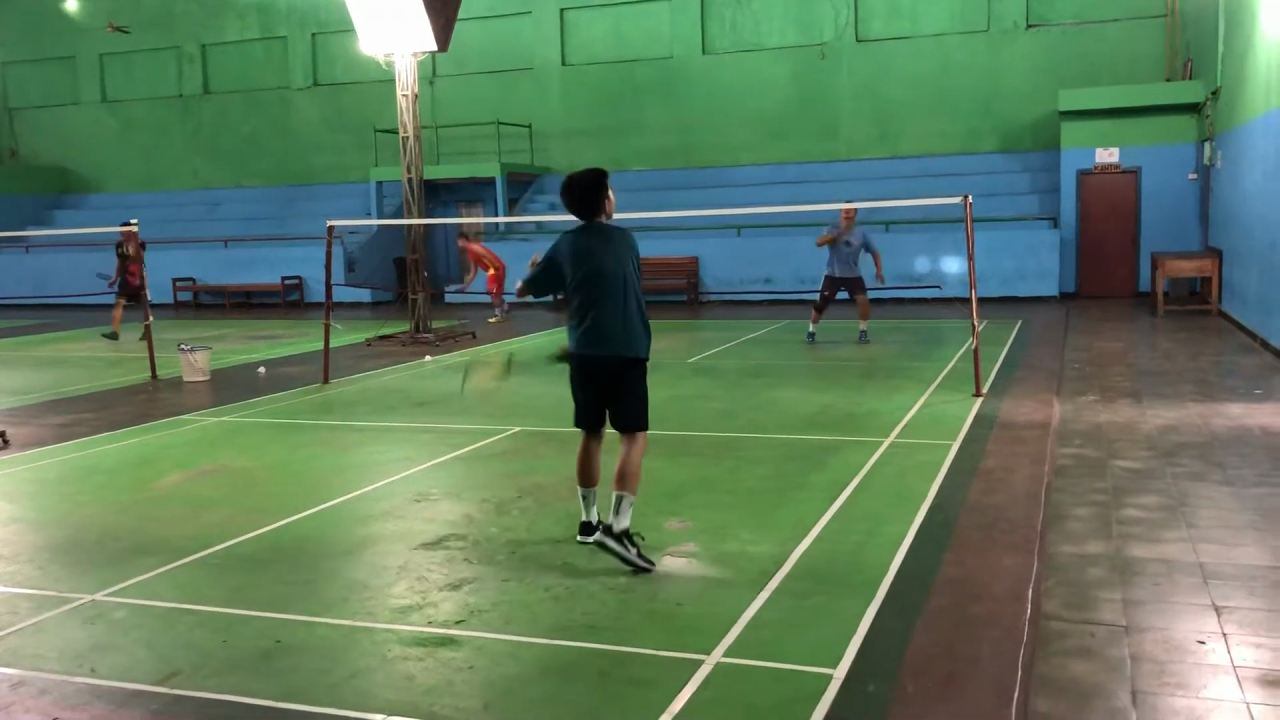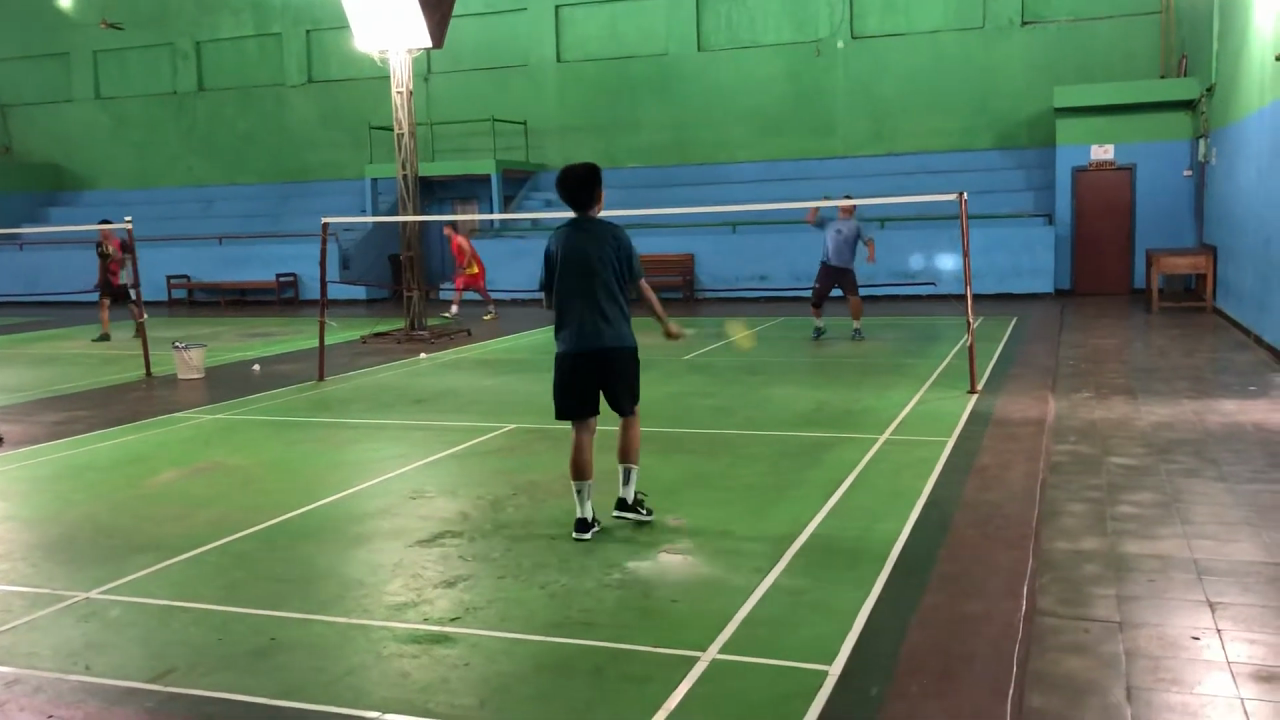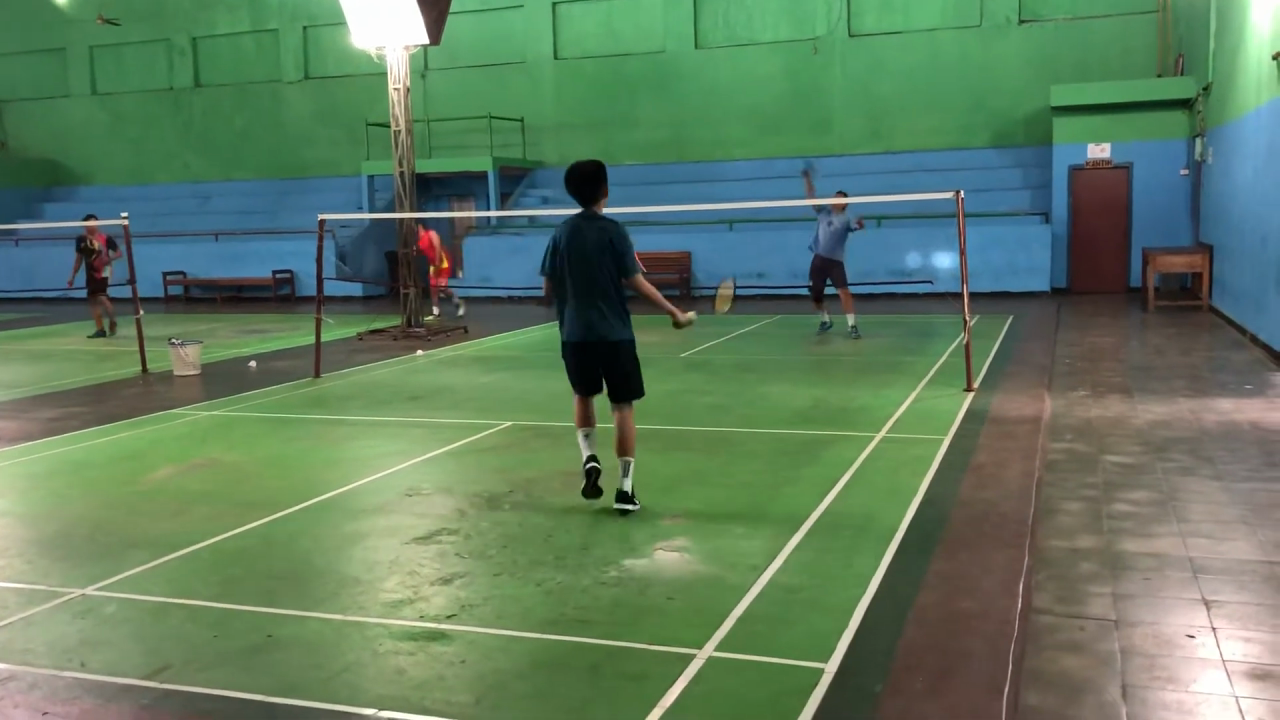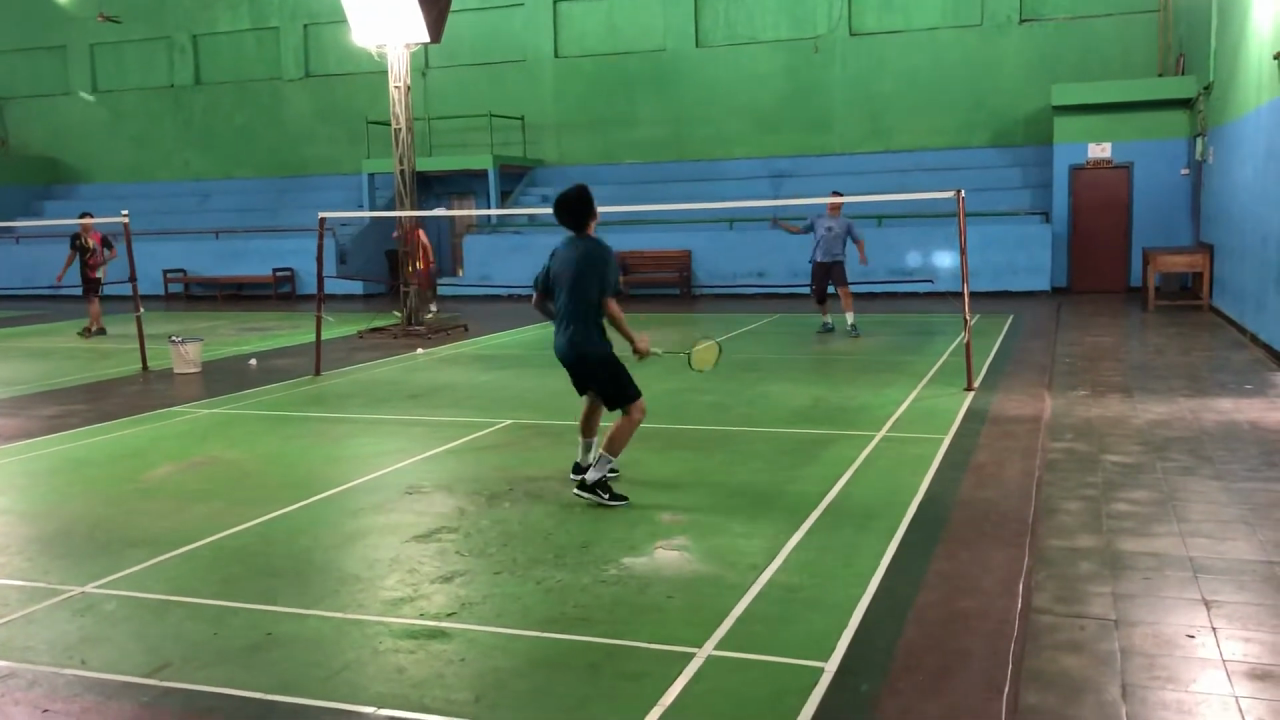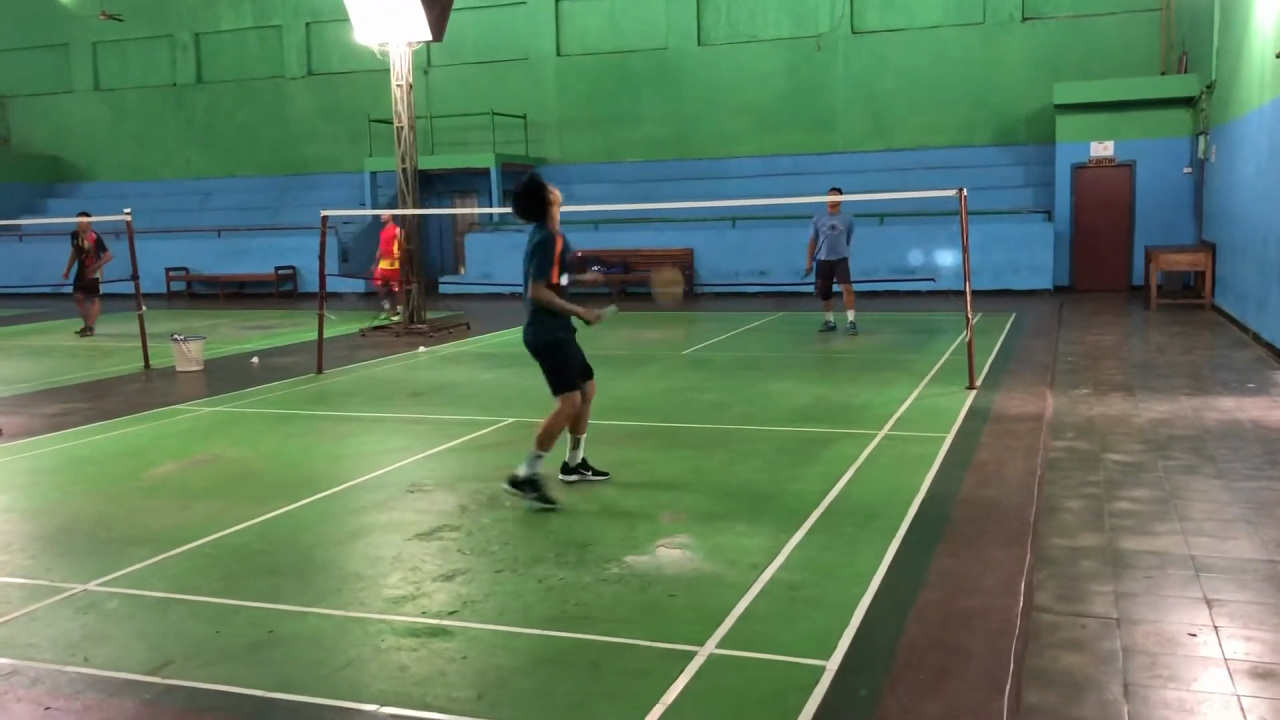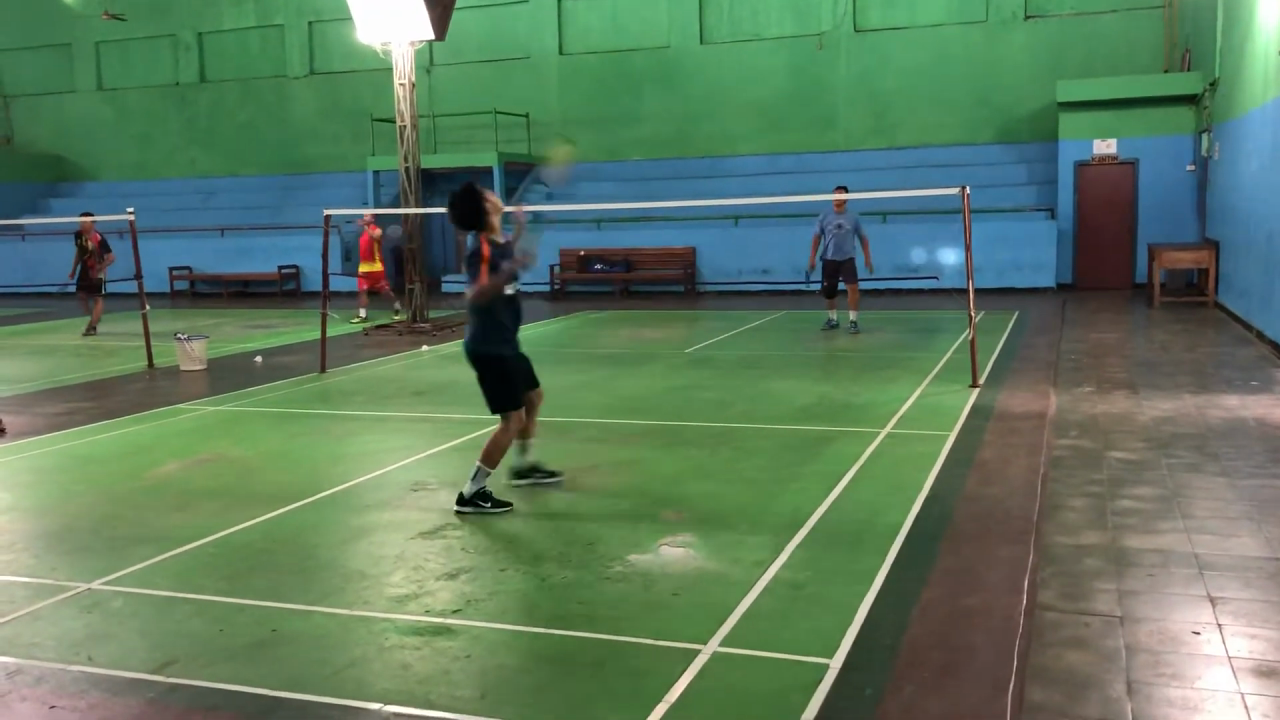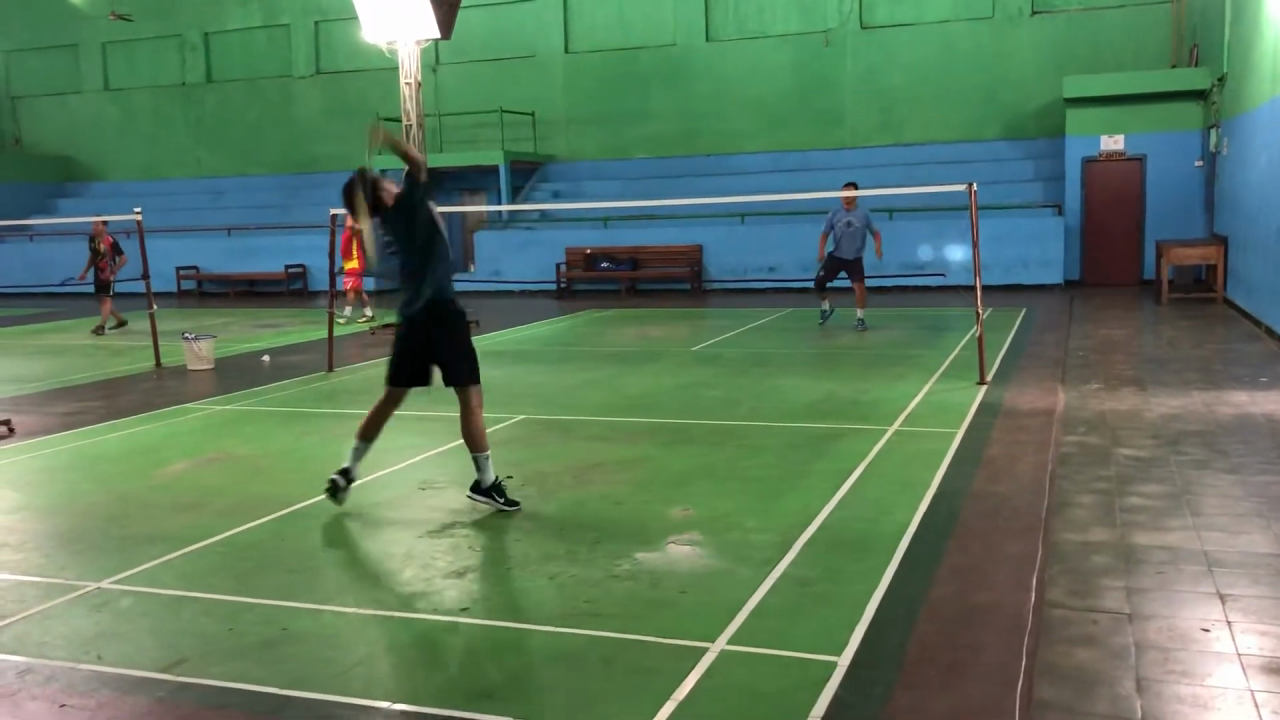
dt=0.3s
person 1, frame 1
left shoulder: (564, 246)
right shoulder: (625, 239)
left elbow: (525, 291)
left wrist: (534, 271)
left hip: (584, 354)
right hip: (626, 353)
left knee: (590, 435)
right knee: (634, 439)
left ankle: (589, 521)
right ankle: (618, 527)
person 1, frame 2
left shoulder: (556, 241)
right shoulder: (613, 235)
left elbow: (547, 299)
right elbow: (640, 288)
right wrist: (667, 323)
left hip: (572, 347)
right hip: (616, 343)
left knee: (583, 429)
right knee: (629, 417)
left ankle: (584, 516)
right ankle: (629, 498)
person 1, frame 3
left shoulder: (562, 233)
right shoulder: (613, 231)
left elbow: (548, 287)
right elbow: (637, 283)
right wrist: (675, 313)
left hip: (575, 335)
right hip: (615, 334)
left knee: (583, 397)
right knee: (623, 409)
left ankle: (590, 459)
right ankle: (625, 490)
person 1, frame 4
left shoulder: (560, 252)
right shoulder: (601, 253)
left elbow: (539, 301)
right elbow: (609, 306)
right wrist: (634, 340)
left hip: (567, 346)
right hip: (590, 347)
left knee: (599, 396)
right knee: (634, 410)
left ankle: (585, 464)
right ankle: (592, 480)
person 1, frame 5
left shoulder: (542, 236)
right shoulder: (550, 240)
right elbow: (537, 293)
left wrist: (579, 279)
right wrist: (579, 311)
left hip: (553, 331)
right hip: (549, 334)
left knee: (586, 389)
right knee: (569, 402)
left ankle: (574, 463)
right ankle: (525, 475)
person 1, frame 6
left shoulder: (499, 245)
right shoulder: (483, 249)
right elbow: (476, 296)
left wrist: (518, 225)
right wrist: (510, 270)
left hip: (499, 344)
right hip: (491, 348)
left knee: (532, 396)
right knee: (513, 417)
left ankle: (525, 465)
right ankle: (471, 494)
person 1, frame 7
left shoulder: (397, 223)
right shoulder: (406, 205)
right elbow: (417, 163)
right wrist: (390, 140)
left hip: (412, 316)
right hip: (440, 311)
left knee: (390, 398)
right knee: (470, 397)
left ankle: (346, 473)
right ankle: (486, 482)
